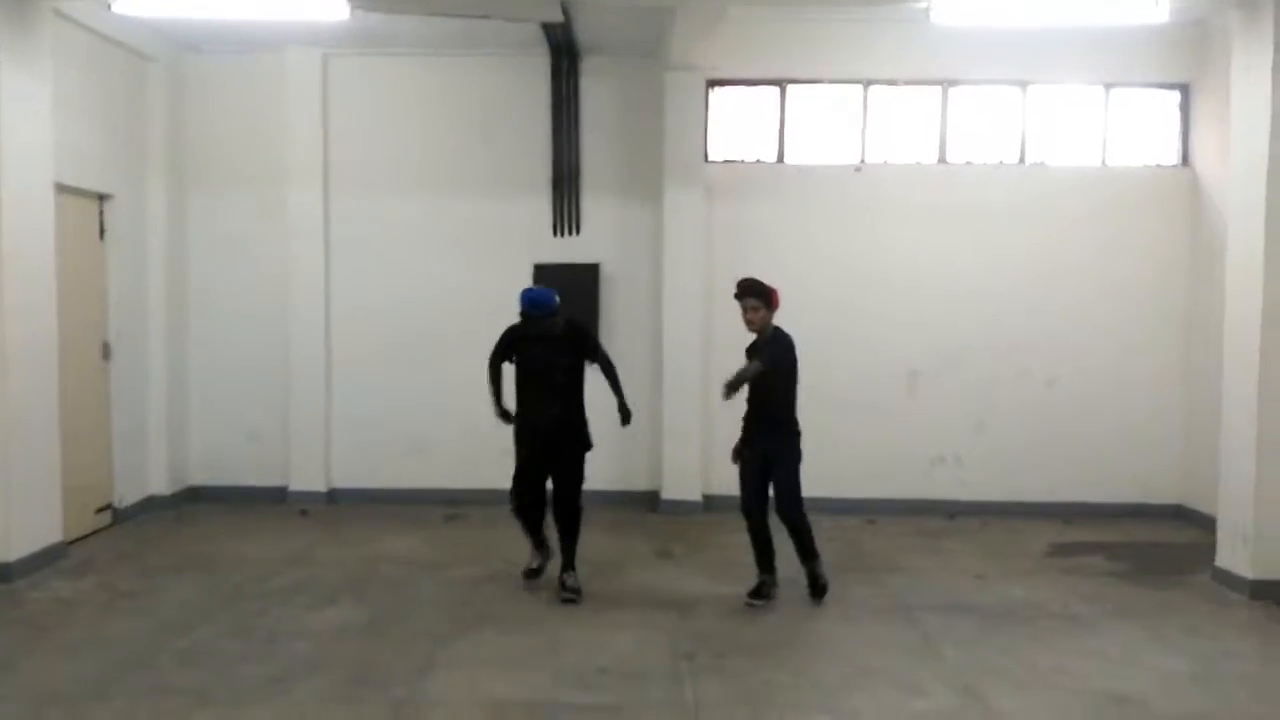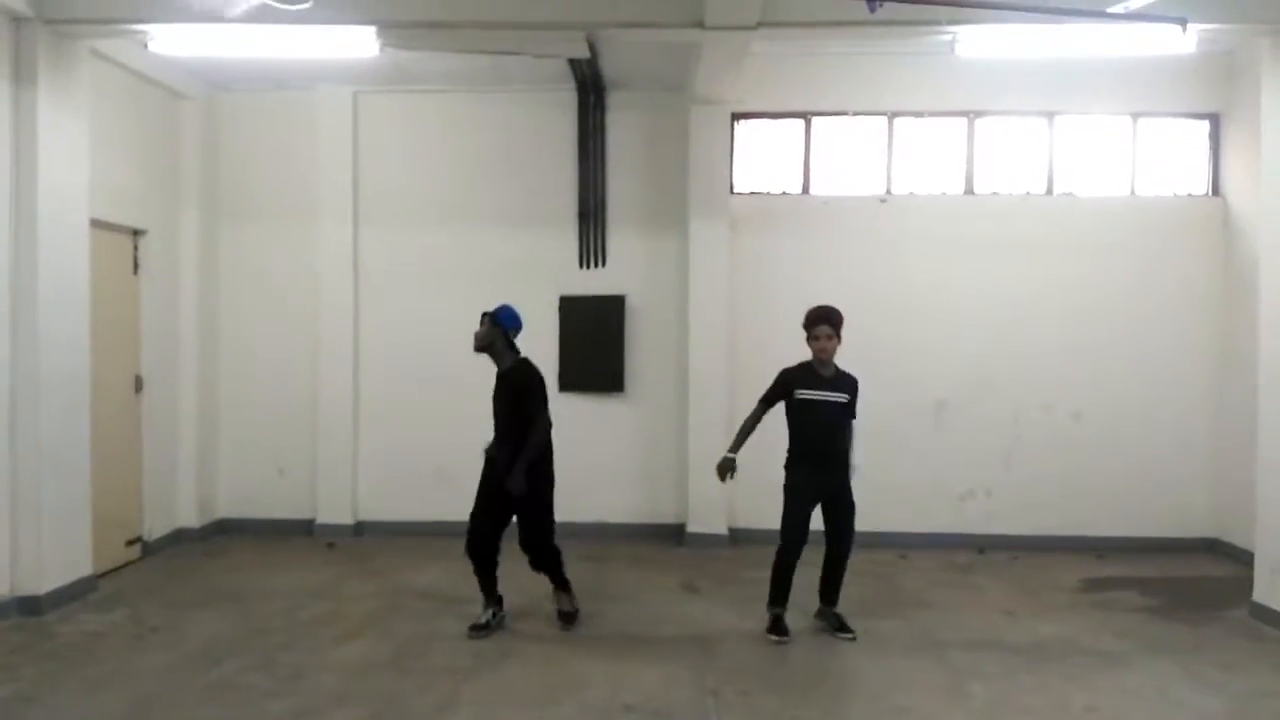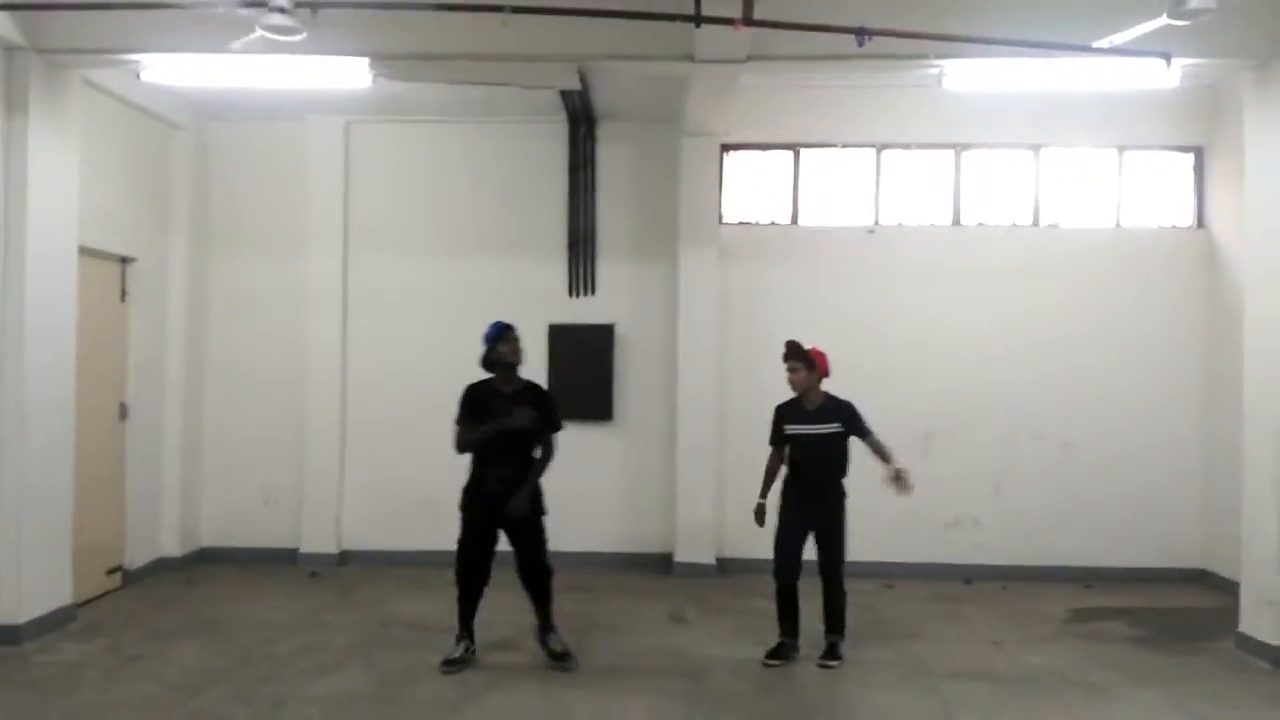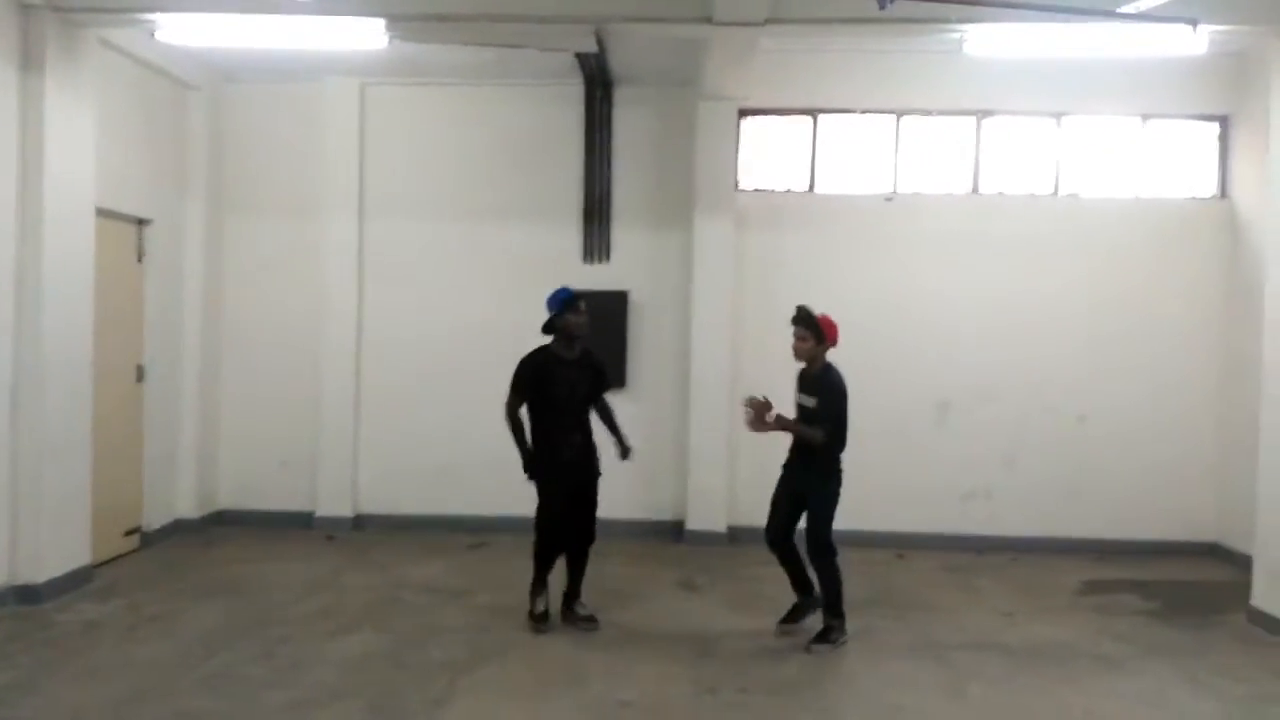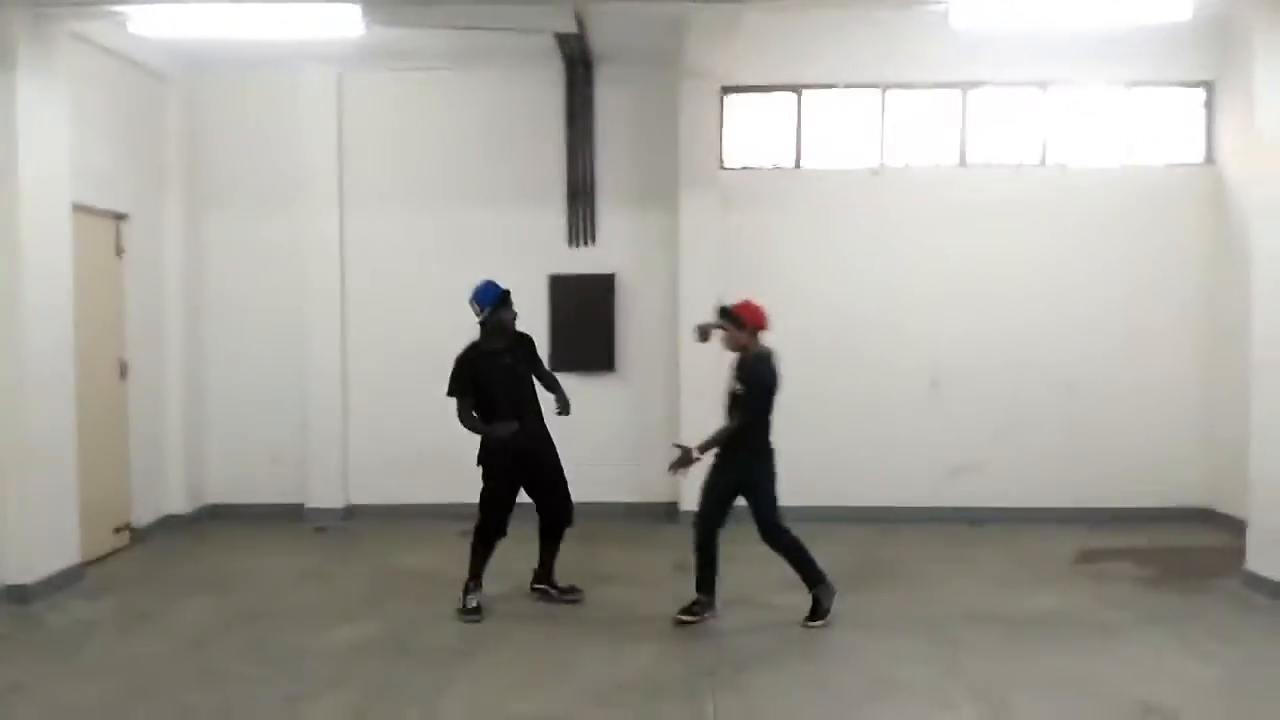
dt=1s
person 1, frame 1
left shoulder: (577, 335)
right shoulder: (516, 335)
left elbow: (604, 363)
right elbow: (495, 363)
left wrist: (621, 401)
right wrist: (499, 406)
left hip: (570, 431)
right hip: (531, 430)
left knee: (568, 501)
right knee: (525, 497)
left ankle: (568, 570)
right ankle: (539, 548)
person 1, frame 2
left shoulder: (525, 374)
right shoulder: (502, 373)
left elbow: (541, 425)
left wrist: (520, 471)
left hip: (529, 473)
right hip: (498, 469)
left knee: (537, 543)
right knee: (479, 540)
left ankle: (563, 591)
right ankle: (493, 606)
person 1, frame 3
left shoulder: (536, 396)
right shoulder: (476, 394)
left elbow: (546, 450)
right elbow: (463, 444)
left wrist: (526, 491)
right wrist: (504, 424)
left hip: (522, 493)
right hip: (482, 495)
left knee: (535, 566)
right knee: (470, 568)
left ankle: (548, 632)
right ankle: (465, 641)
person 1, frame 4
left shoulder: (590, 362)
right shoulder: (535, 363)
right elbow: (513, 410)
left wrist: (619, 437)
right wrist: (526, 452)
left hip: (584, 459)
right hip: (549, 461)
left knee: (581, 533)
right knee: (552, 531)
left ankle: (572, 600)
right ankle: (539, 592)
person 1, frame 5
left shoulder: (522, 343)
right shoulder: (470, 360)
left elbow: (541, 371)
right elbow: (464, 415)
left wrist: (560, 394)
right wrist: (489, 430)
left hip: (538, 443)
right hip: (501, 450)
left knee: (558, 510)
right knee: (492, 521)
left ankle: (544, 580)
right ankle: (473, 588)
person 2, frame 1
left shoulder: (781, 343)
right shoulder: (754, 348)
left elbow: (748, 374)
left wrist: (730, 385)
right wrist: (743, 438)
left hip: (783, 440)
right hip: (756, 440)
left knee: (789, 509)
right knee: (752, 511)
left ankle: (813, 567)
right ankle: (767, 577)
person 2, frame 2
left shoulder: (848, 384)
right shoulder: (792, 377)
right elbow: (758, 412)
left wrist: (847, 467)
right wrist: (732, 453)
left hip: (837, 476)
right hip: (800, 474)
left knee: (841, 544)
right knee: (792, 544)
left ankle: (828, 609)
right ankle: (777, 611)
person 2, frame 3
left shoulder: (841, 409)
right shoulder: (784, 412)
left elbow: (870, 440)
right elbow: (777, 456)
left wrist: (893, 466)
right wrist: (762, 498)
left hip: (830, 502)
right hip: (793, 503)
left knee: (831, 574)
right knee: (784, 573)
left ankle: (834, 640)
right ankle: (788, 639)
person 2, frame 4
left shoulder: (832, 384)
right shoulder: (805, 375)
left elbow: (821, 436)
left wrist: (778, 423)
right wrist: (771, 417)
left hip: (822, 476)
right hip: (796, 470)
left knee: (819, 547)
right knee: (776, 535)
left ankle: (835, 623)
right ankle: (807, 597)
person 2, frame 5
left shoulder: (761, 372)
right shoulder: (749, 356)
left elbow: (737, 423)
right elbow: (736, 330)
left wrist: (697, 452)
right wrist: (714, 326)
left hip: (754, 461)
right hip: (729, 457)
left knee: (771, 529)
right knee: (705, 524)
left ankle: (821, 588)
right ankle: (705, 599)
